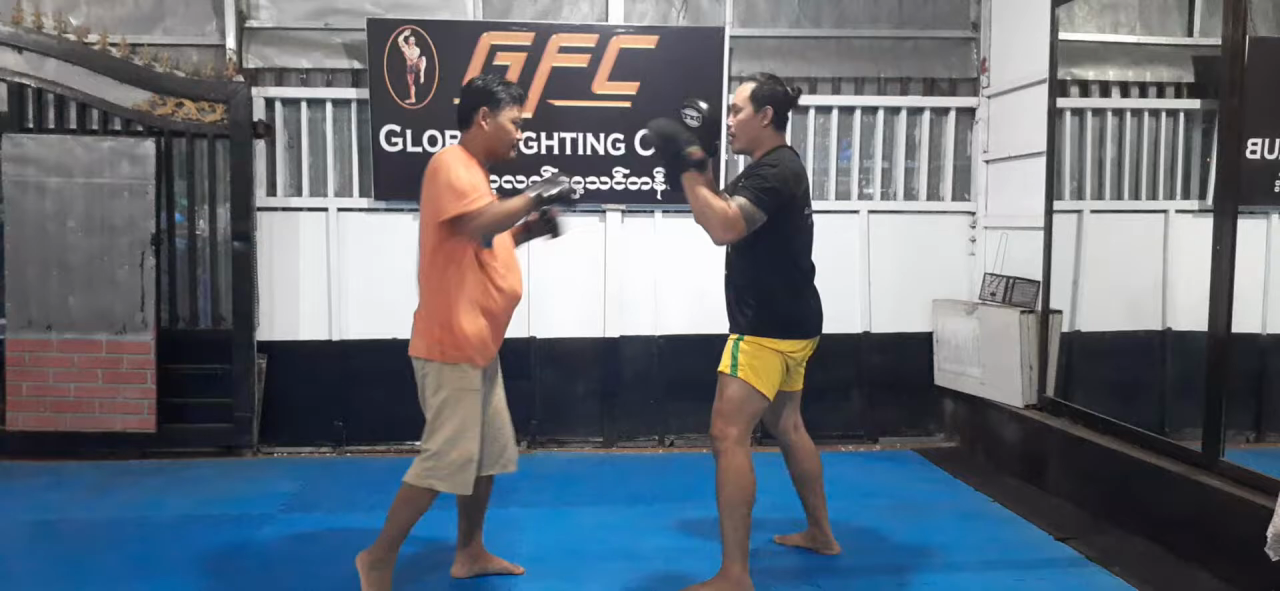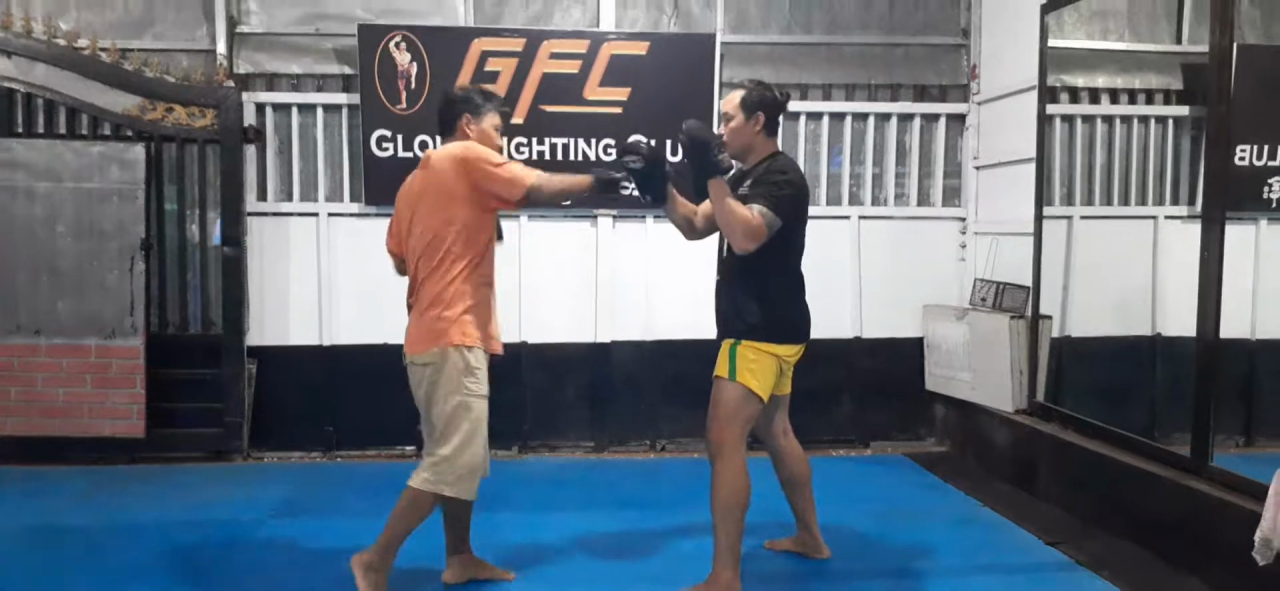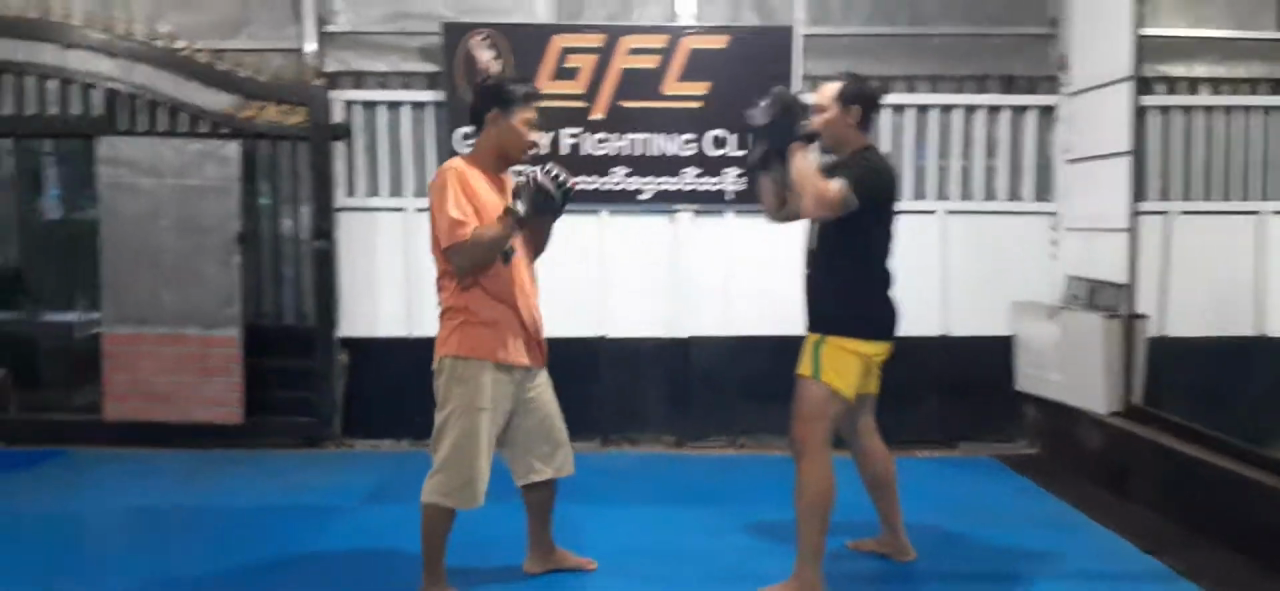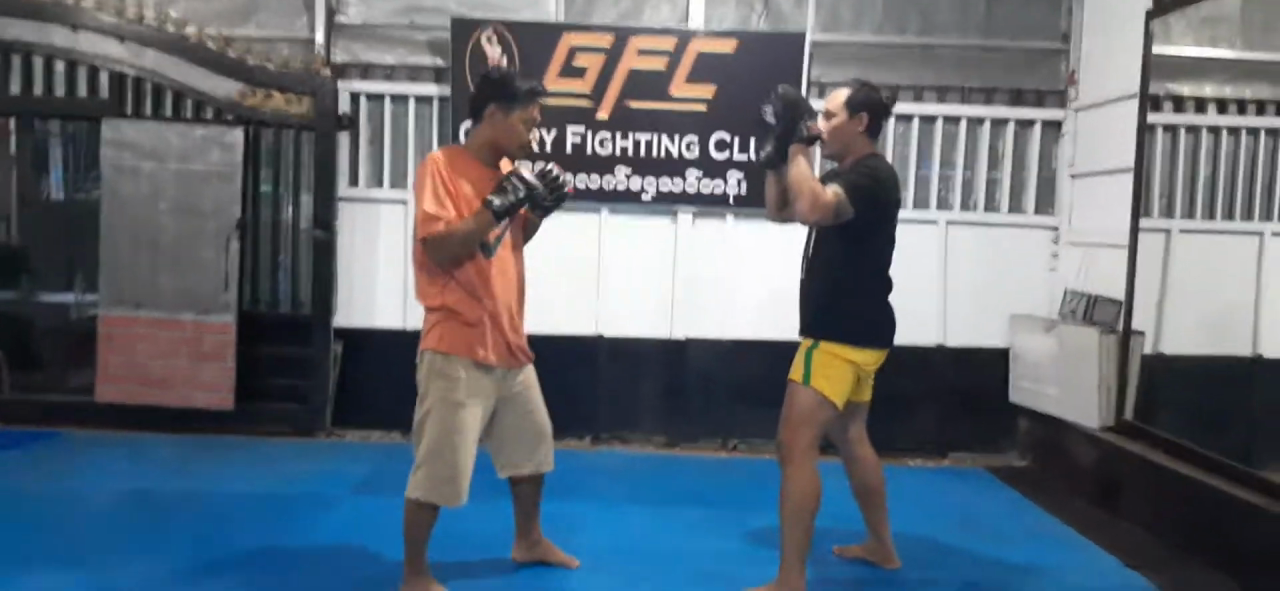
dt=0.4s
person 1, frame 1
left shoulder: (472, 173)
right shoulder: (451, 163)
right elbow: (476, 224)
left wrist: (531, 227)
right wrist: (536, 195)
left hip: (475, 342)
right hip: (450, 342)
left knee: (490, 449)
right knee: (444, 456)
person 1, frame 2
left shoulder: (414, 181)
right shoulder: (470, 159)
left elbow: (401, 260)
right elbow: (546, 187)
right wrist: (597, 179)
left hip: (426, 338)
right hip: (454, 338)
left knee: (466, 454)
right knee: (454, 459)
person 1, frame 3
left shoulder: (507, 180)
right shoulder: (455, 175)
right elbow: (465, 258)
left wrist: (545, 213)
right wrist: (517, 211)
left hip: (522, 348)
right hip: (473, 353)
left knee: (545, 452)
right knee: (456, 471)
person 1, frame 4
left shoulder: (506, 170)
right shoulder: (440, 166)
right elbow: (436, 250)
left wrist: (539, 203)
right wrist: (499, 205)
left hip: (509, 343)
right hip: (456, 349)
left knee: (532, 444)
right knee: (440, 465)
left ankle: (529, 539)
person 2, frame 1
left shoulder: (776, 171)
right shoulder: (770, 166)
left elbow: (722, 227)
right elbow: (721, 215)
left wrist: (686, 166)
right wrist: (696, 162)
left hip: (770, 327)
right hip: (784, 322)
left knee: (727, 435)
right knee: (786, 425)
right ankle: (820, 533)
person 2, frame 2
left shoulder: (780, 176)
right shoulder: (746, 177)
left elbow: (745, 238)
right elbow: (695, 226)
left wrist: (711, 175)
right wrist: (659, 186)
left hip: (764, 331)
right hip: (762, 328)
left knee: (724, 442)
right knee: (775, 431)
right ankle: (810, 538)
person 2, frame 3
left shoulder: (868, 168)
right shoulder: (842, 169)
left elbow: (816, 205)
right elbow: (778, 209)
left wrist: (798, 142)
right wrist: (772, 157)
left hip: (850, 329)
right hip: (854, 325)
left knee: (808, 441)
right knee: (859, 431)
right ankle: (895, 539)
person 2, frame 4
left shoulder: (871, 175)
right shoulder: (846, 175)
left elbow: (811, 210)
right elbow: (781, 210)
left wrist: (798, 142)
right wrist: (778, 152)
left hip: (842, 335)
right hip: (854, 332)
left knee: (795, 445)
right knee: (850, 437)
right ankle: (881, 546)
